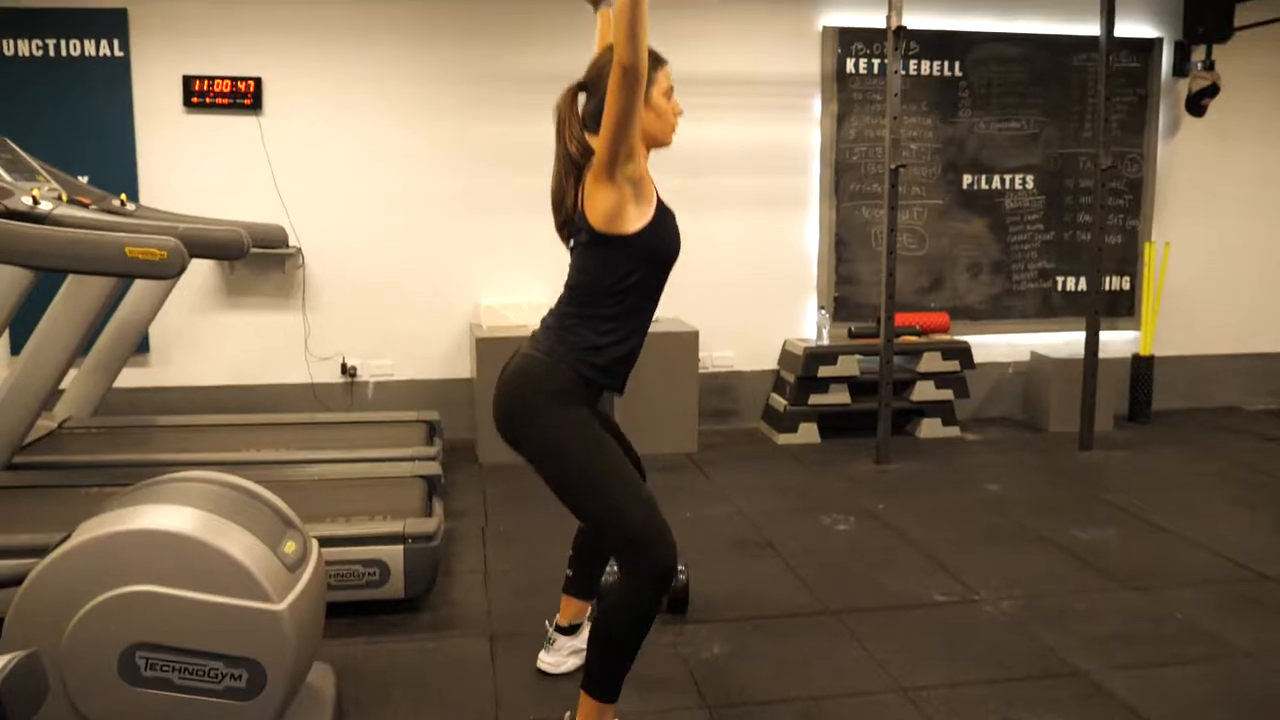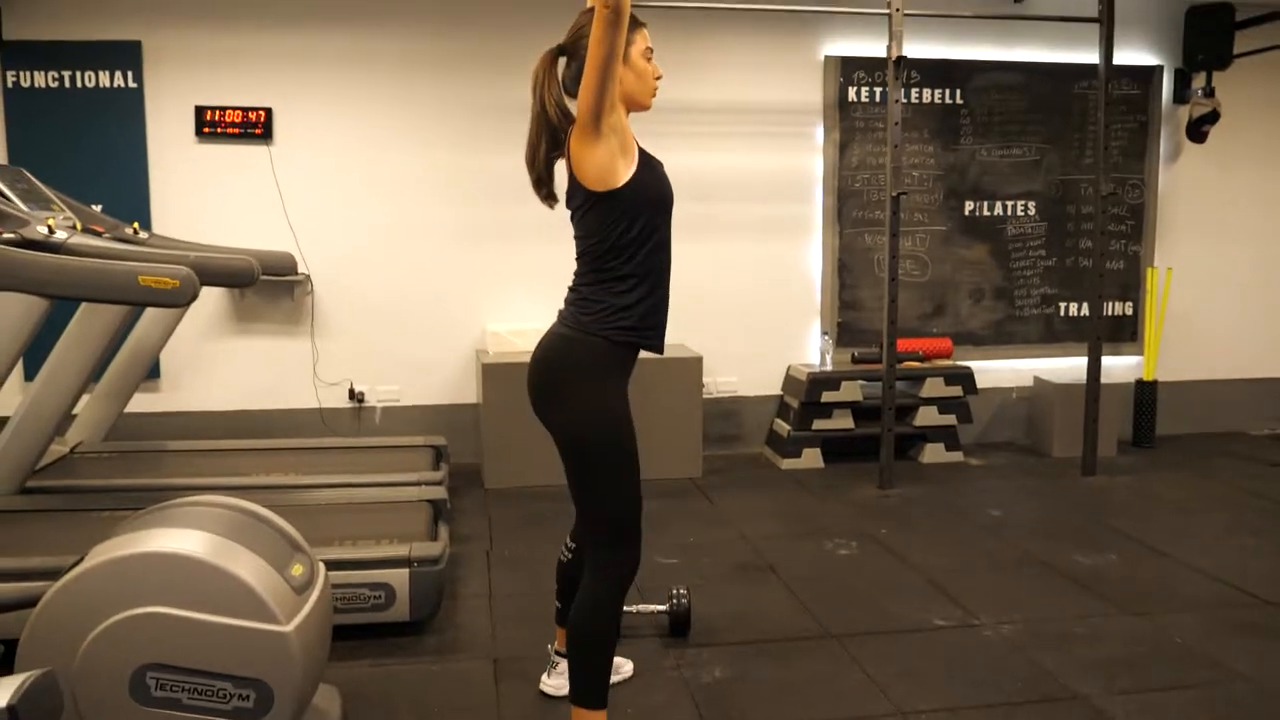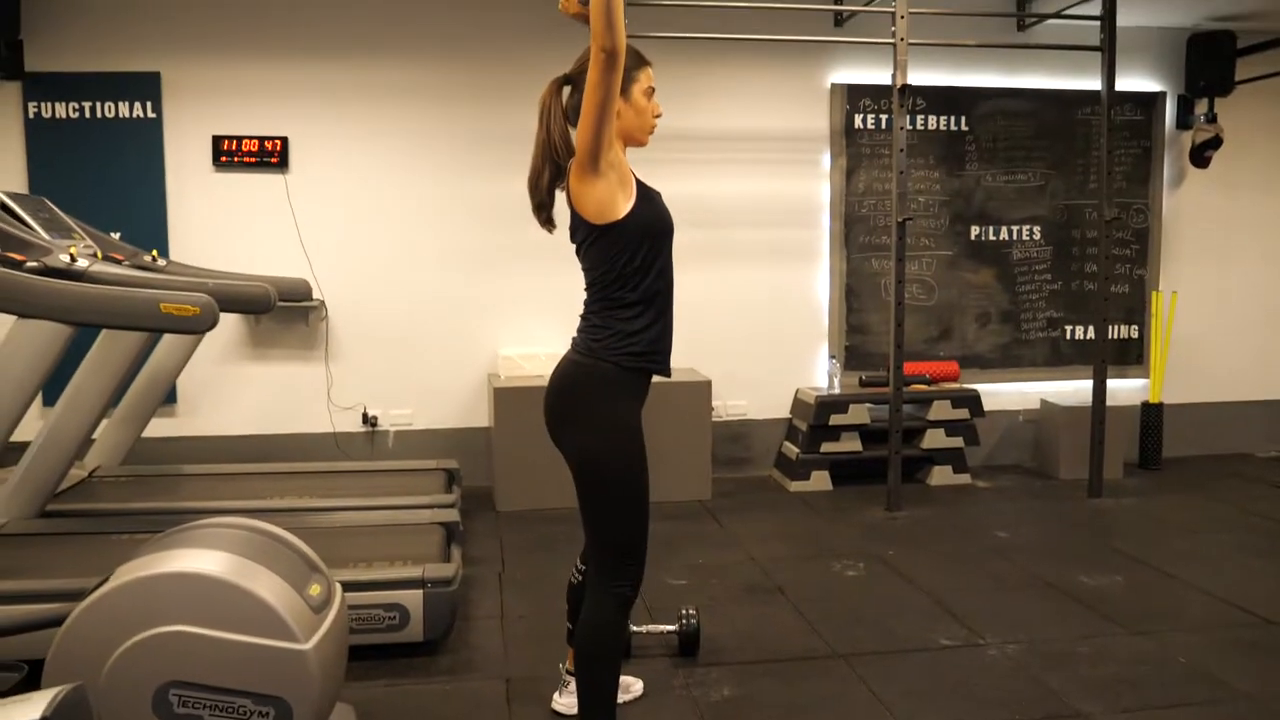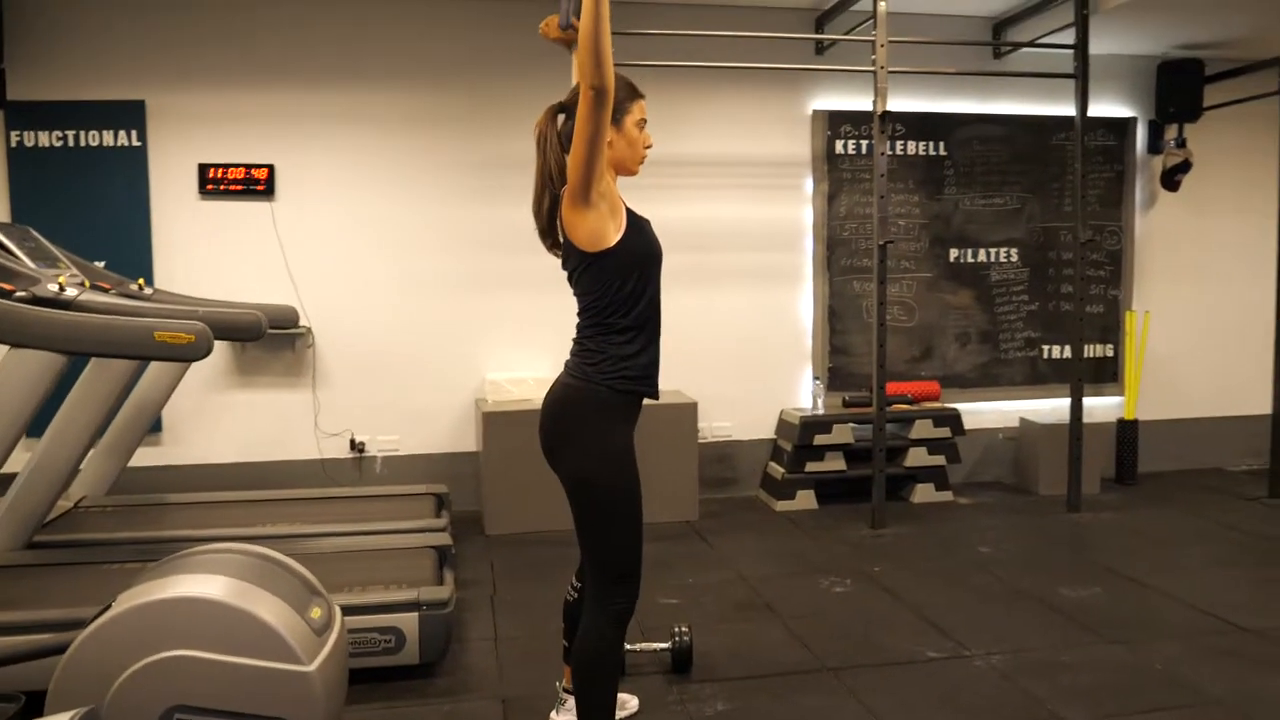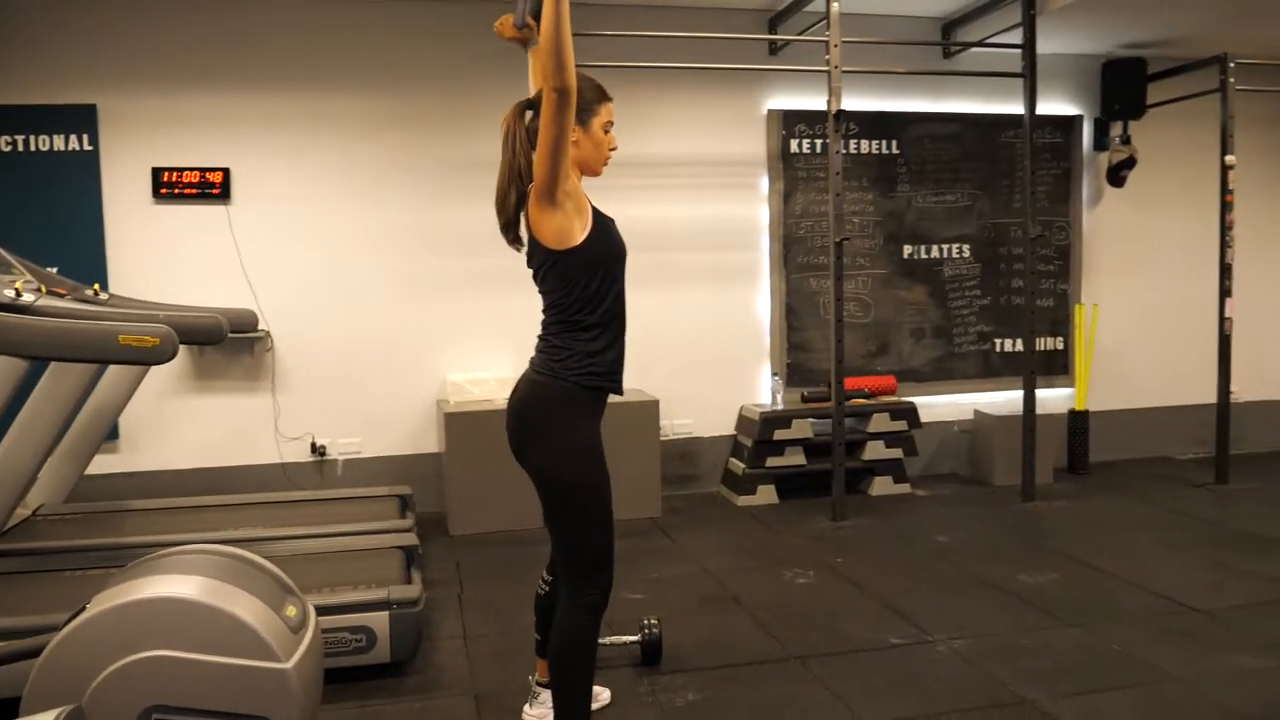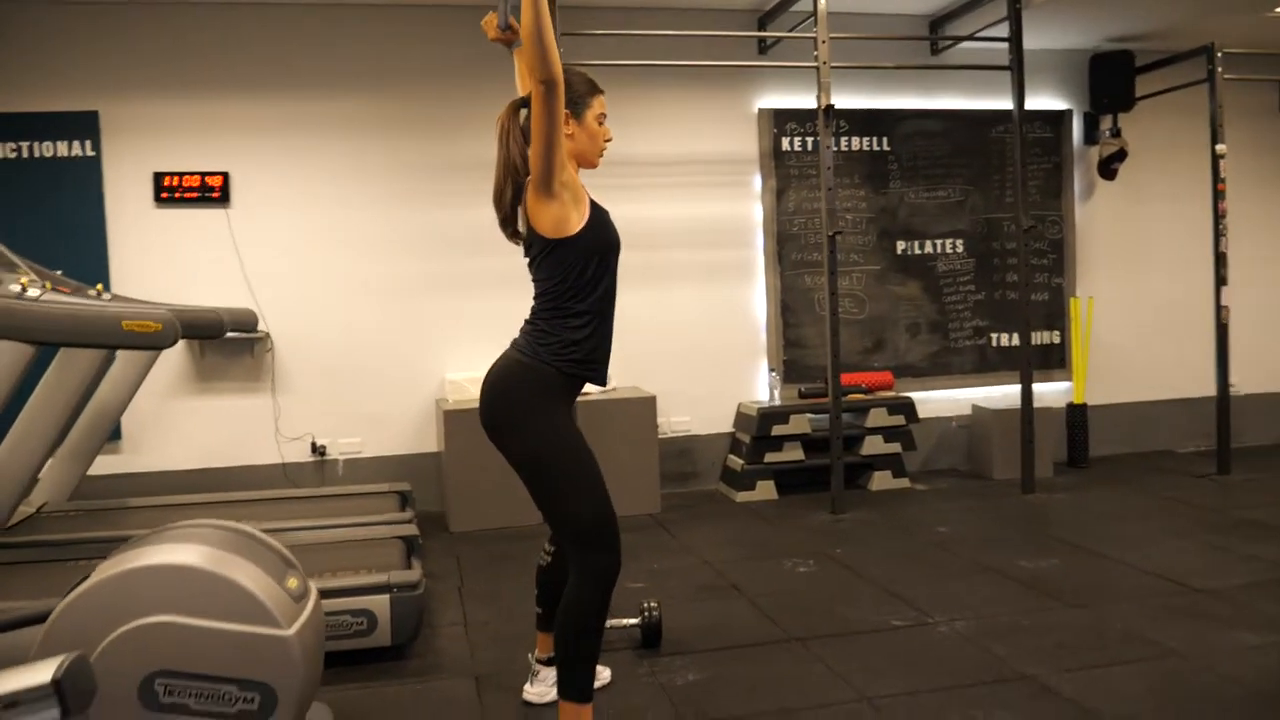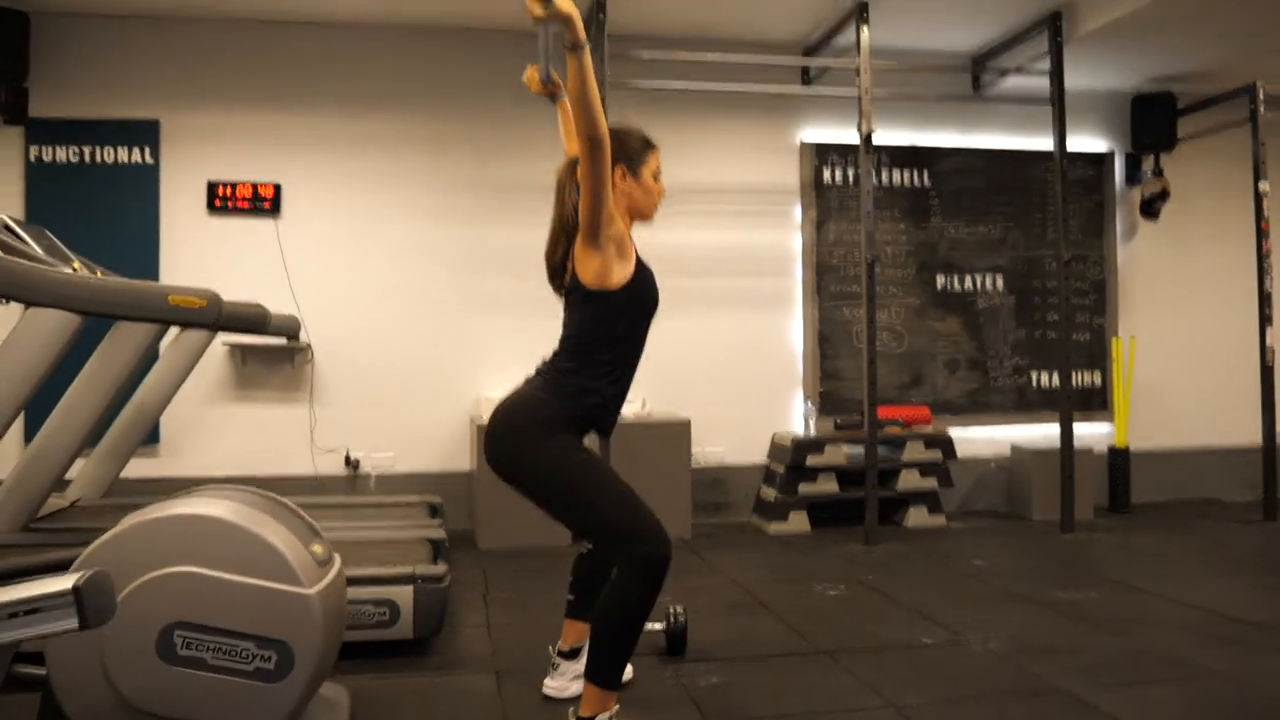
dt=0.3s
person 1, frame 1
left shoulder: (608, 161)
right shoulder: (619, 175)
left elbow: (615, 62)
right elbow: (624, 60)
left hip: (556, 386)
right hip: (546, 396)
left knee: (622, 485)
right knee: (652, 556)
left ankle: (568, 633)
person 1, frame 2
left shoulder: (606, 135)
right shoulder: (599, 136)
left hip: (584, 361)
right hip: (585, 368)
left knee: (597, 524)
right knee: (615, 551)
left ankle: (568, 659)
person 1, frame 3
left shoulder: (604, 164)
right shoulder: (596, 169)
left elbow: (605, 63)
left hip: (601, 385)
right hip: (599, 392)
left knee: (605, 550)
right knee: (619, 569)
person 1, frame 4
left shoulder: (595, 196)
right shoulder: (587, 198)
left elbow: (594, 92)
right elbow: (596, 90)
left hip: (592, 408)
right hip: (592, 415)
left knee: (600, 569)
right knee: (614, 587)
person 1, frame 5
left shoulder: (560, 195)
right shoulder: (555, 197)
left elbow: (552, 94)
right elbow: (558, 90)
left hip: (556, 404)
right hip: (558, 410)
left knee: (572, 561)
right knee: (588, 579)
person 1, frame 6
left shoulder: (555, 184)
right shoulder: (554, 187)
left elbow: (539, 90)
right elbow: (549, 82)
left hip: (531, 389)
right hip: (530, 394)
left knee: (575, 532)
right knee: (596, 551)
person 1, frame 7
left shoulder: (602, 235)
right shoulder: (605, 240)
left elbow: (582, 152)
right elbow: (593, 151)
left wrist: (558, 97)
left hip: (542, 428)
right hip: (531, 432)
left knee: (617, 526)
right knee: (644, 546)
left ankle: (571, 659)
